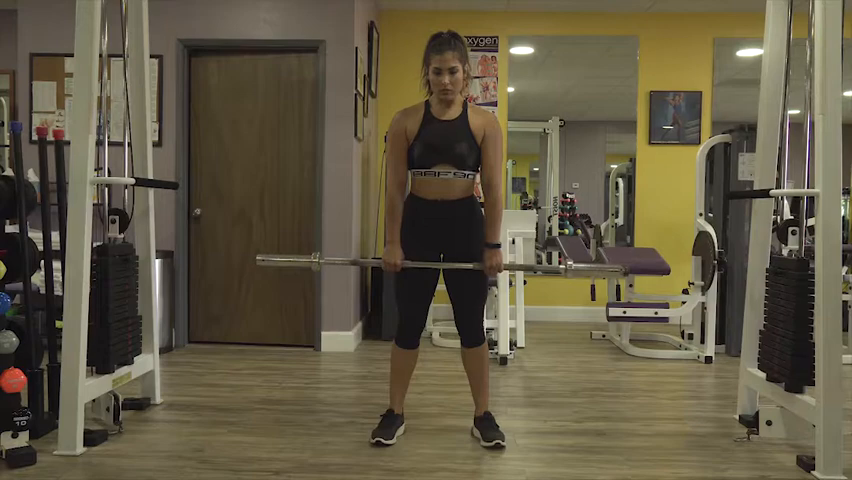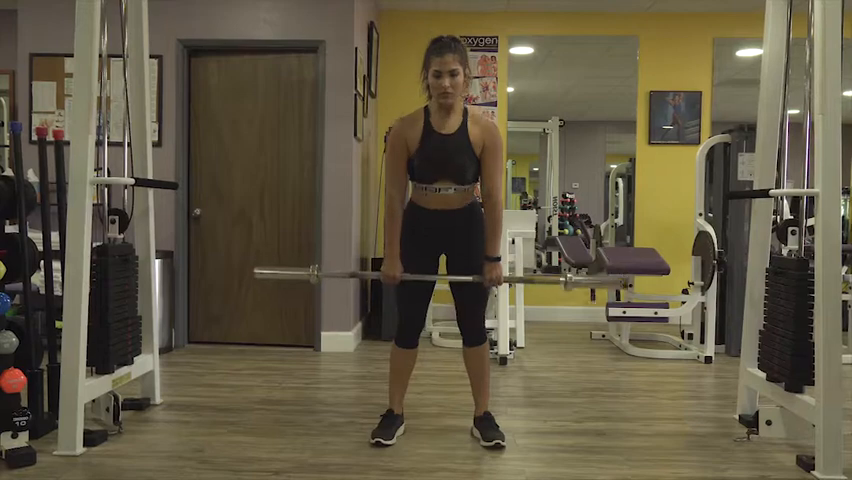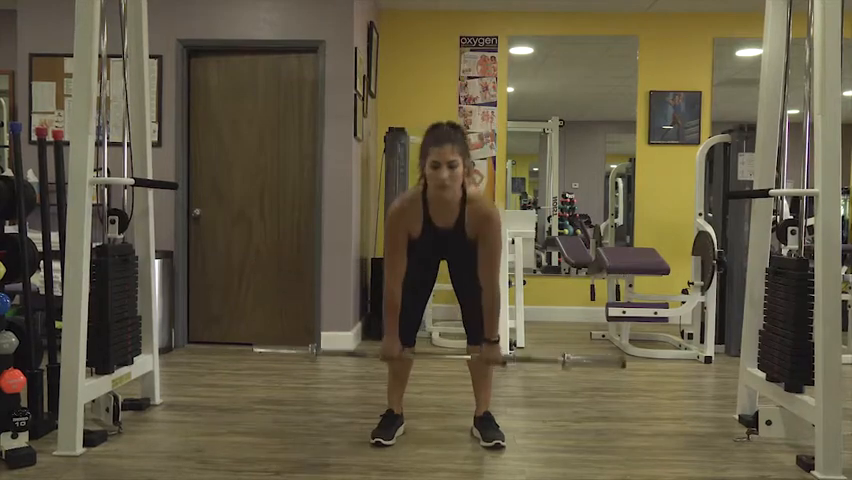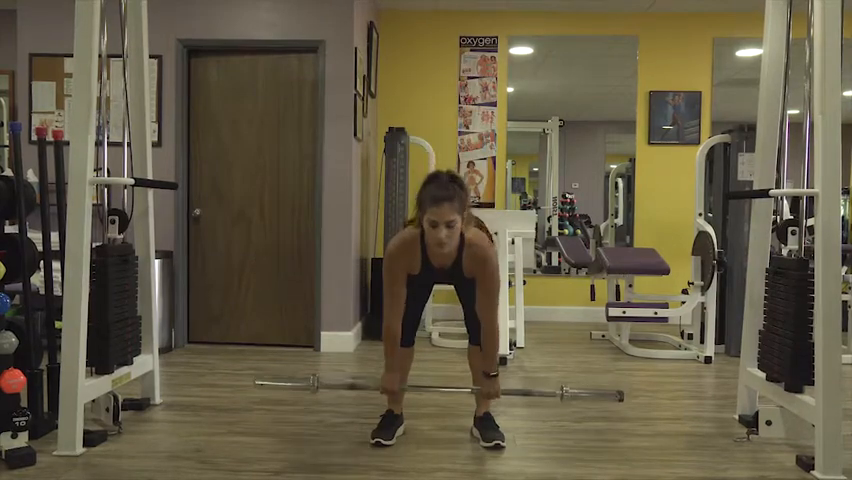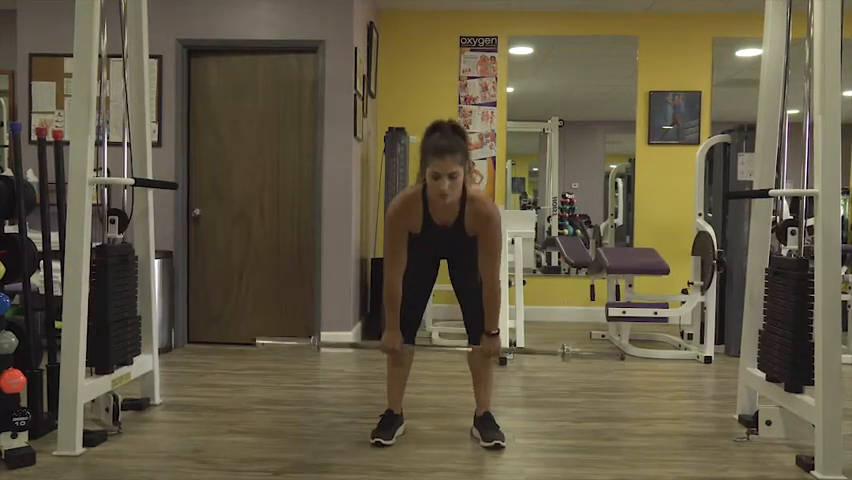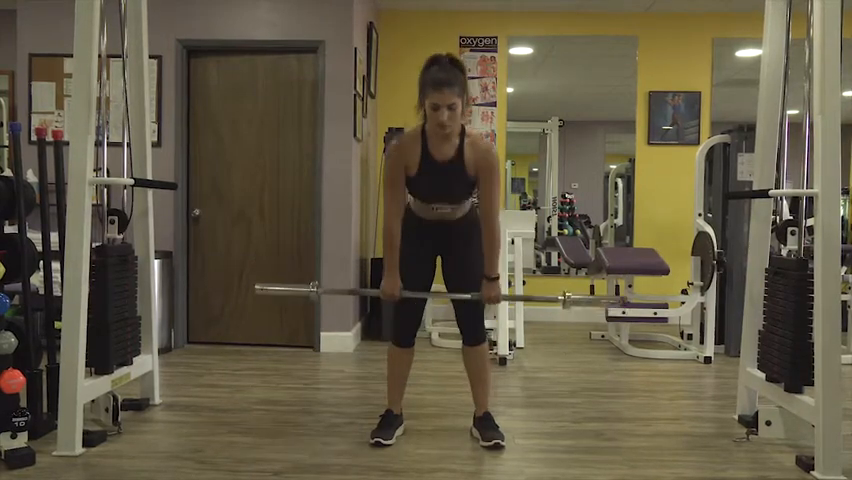
dt=0.4s
person 1, frame 1
left shoulder: (484, 122)
right shoulder: (406, 121)
left elbow: (493, 187)
right elbow: (395, 187)
left wrist: (493, 244)
right wrist: (392, 241)
left hip: (465, 223)
right hip: (418, 224)
left knee: (471, 325)
right knee: (409, 324)
left ankle: (482, 415)
right ankle: (394, 412)
person 1, frame 2
left shoulder: (485, 131)
right shoulder: (405, 128)
left elbow: (493, 198)
right elbow: (394, 196)
left wrist: (493, 257)
right wrist: (391, 254)
left hip: (467, 227)
right hip: (418, 228)
left knee: (473, 326)
right knee: (408, 324)
left ankle: (483, 416)
right ankle: (394, 413)
person 1, frame 3
left shoulder: (484, 211)
right shoulder: (402, 209)
left elbow: (489, 282)
right elbow: (393, 281)
left wrist: (492, 339)
right wrist: (390, 336)
left hip: (467, 255)
right hip: (420, 257)
left knee: (476, 332)
right knee: (406, 330)
left ankle: (482, 415)
right ankle: (394, 413)
person 1, frame 4
left shoulder: (481, 251)
right shoulder: (400, 248)
left elbow: (489, 322)
right elbow: (392, 319)
left wrist: (490, 373)
right wrist: (391, 369)
left knee: (478, 328)
right knee: (405, 328)
left ankle: (483, 416)
right ankle: (393, 414)
person 1, frame 5
left shoulder: (484, 210)
right shoulder: (402, 207)
left elbow: (490, 279)
right elbow: (393, 276)
left wrist: (492, 332)
right wrist: (391, 330)
left hip: (465, 253)
right hip: (421, 253)
left knee: (478, 329)
right knee: (405, 328)
left ankle: (483, 416)
right ankle: (393, 414)
person 1, frame 6
left shoulder: (482, 152)
right shoulder: (402, 149)
left elbow: (490, 219)
right elbow: (392, 215)
left wrist: (491, 277)
right wrist: (391, 273)
left hip: (462, 235)
right hip: (416, 235)
left knee: (473, 326)
right knee: (404, 325)
left ankle: (482, 416)
right ankle: (393, 414)
